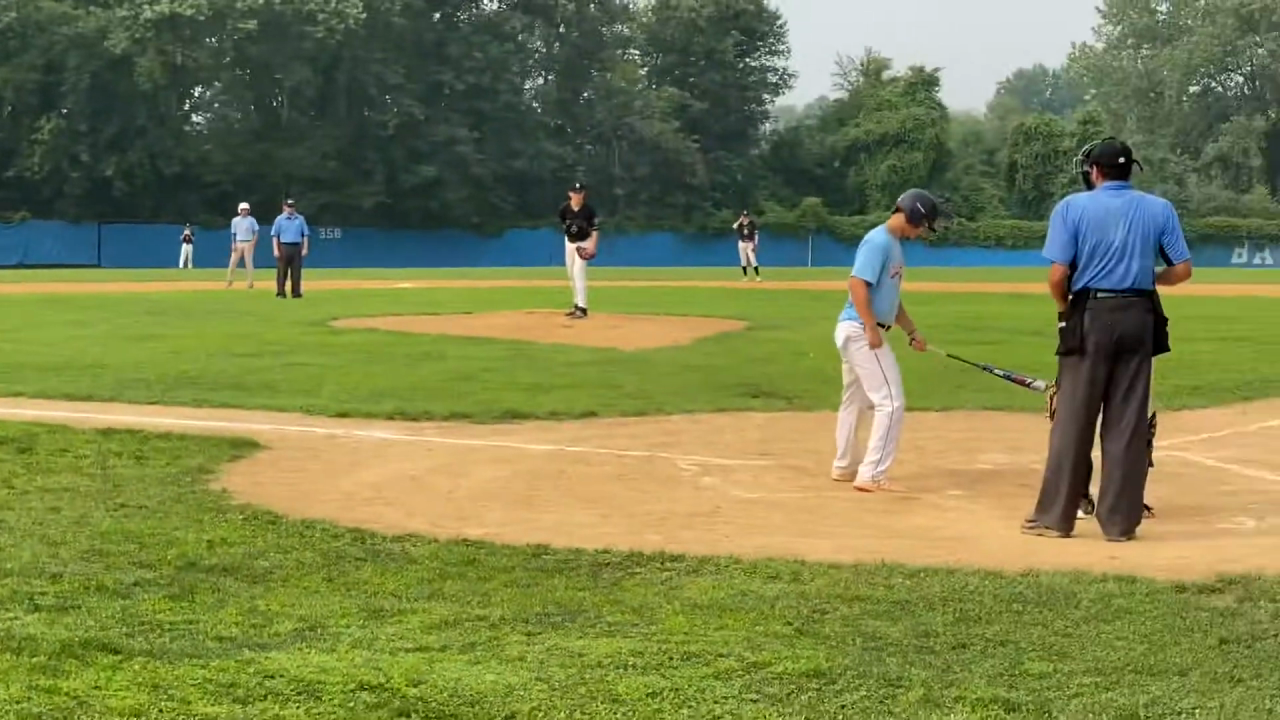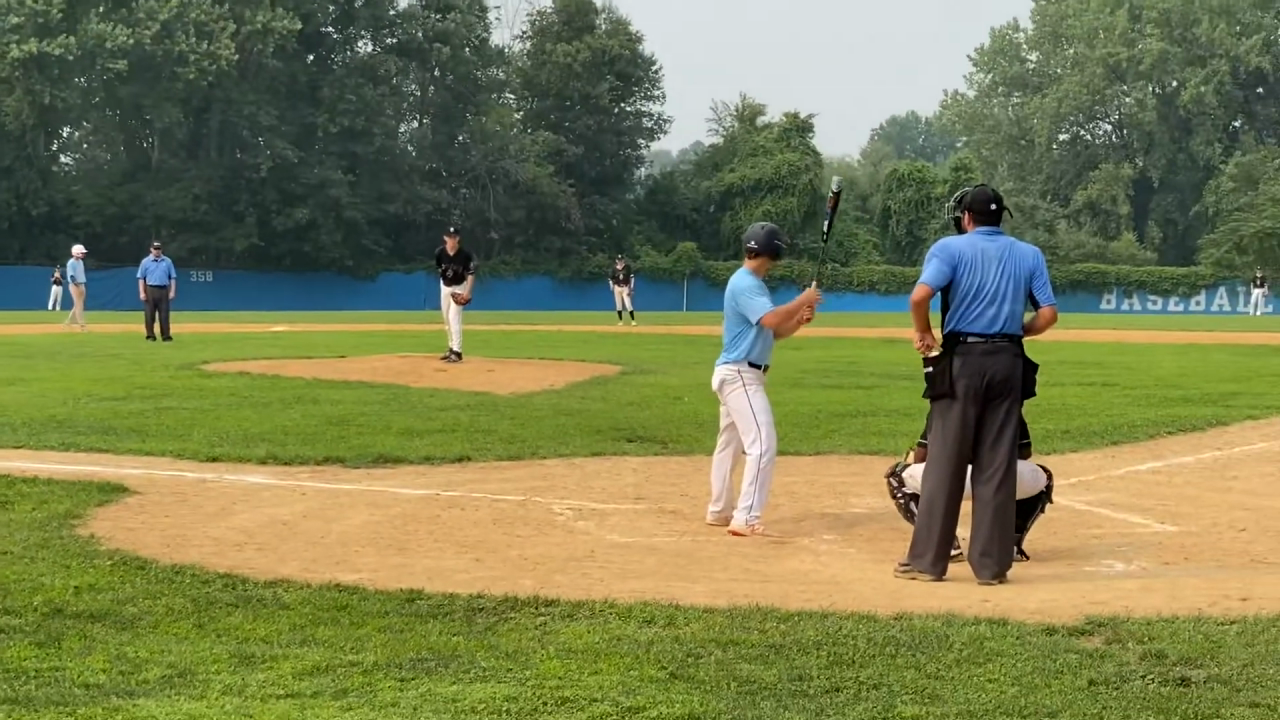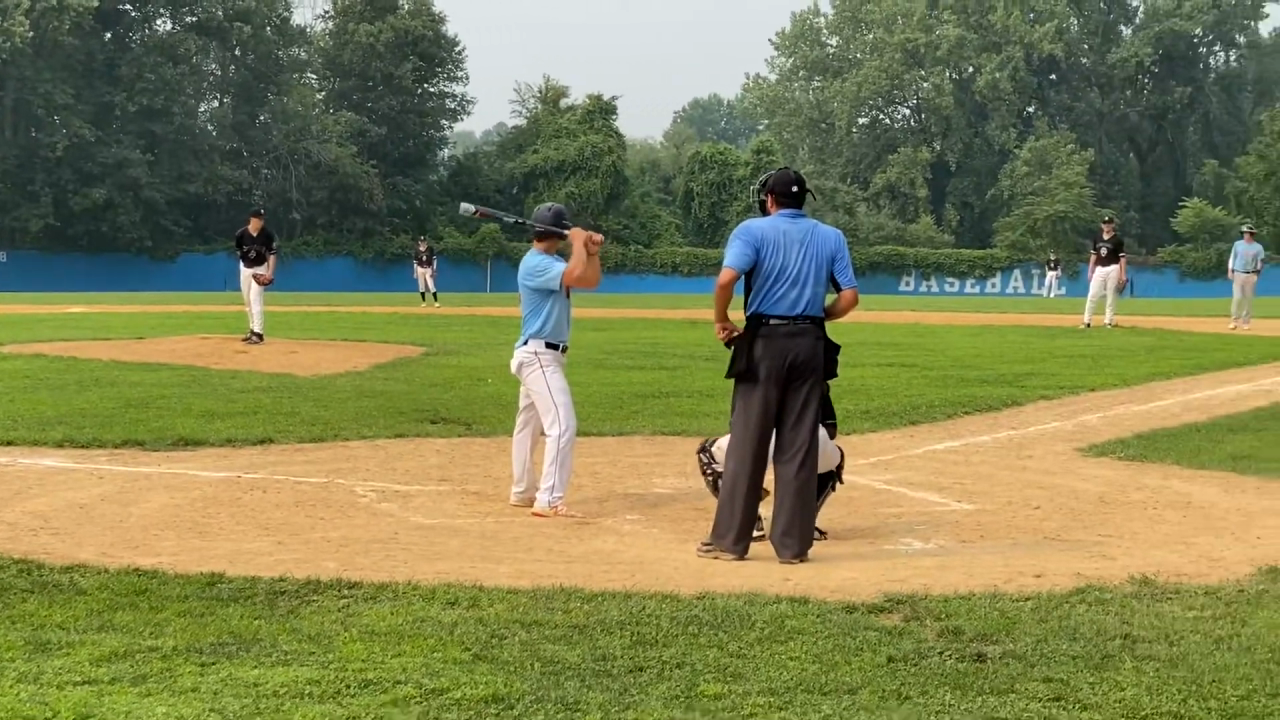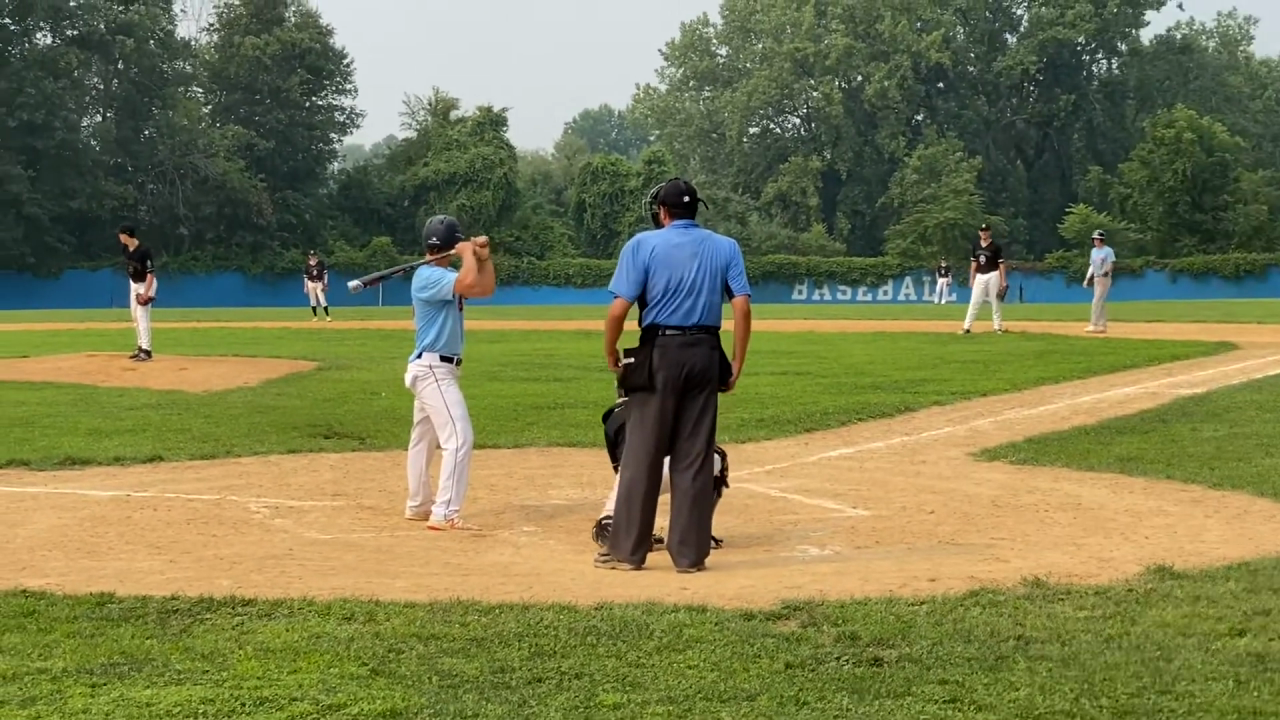
dt=1s
person 1, frame 1
left shoulder: (1072, 206)
right shoulder: (1161, 209)
left elbow: (1057, 276)
right elbow: (1183, 271)
left wrist: (1065, 306)
left hip: (1091, 316)
right hip: (1139, 317)
left knee: (1073, 420)
right knee: (1129, 423)
left ankle: (1054, 515)
right ankle: (1120, 519)
person 1, frame 2
left shoulder: (950, 247)
right shoulder: (1030, 254)
left elbow: (920, 296)
right elbow: (1048, 314)
left wrist: (923, 332)
left hip: (963, 359)
right hip: (1008, 362)
left knee: (945, 461)
right knee: (998, 465)
left ankle: (927, 560)
right ankle: (992, 563)
person 1, frame 3
left shoulder: (752, 229)
right shoulder: (832, 237)
left elbow: (726, 279)
right elbow: (849, 297)
left wrist: (721, 319)
left hip: (765, 341)
right hip: (809, 344)
left knee: (747, 442)
right knee: (799, 446)
left ankle: (729, 540)
right ankle: (793, 543)
person 1, frame 4
left shoulder: (643, 244)
right shoulder: (726, 247)
left elbow: (618, 309)
right elbow: (742, 307)
left wrist: (611, 352)
right wrist: (737, 361)
left hip: (659, 353)
right hip: (705, 354)
left knee: (642, 456)
right knee: (695, 457)
left ankle: (626, 550)
right ankle: (690, 553)
person 2, frame 1
left shoulder: (894, 245)
right shoulder: (879, 241)
left elbow: (891, 298)
right elbow: (857, 284)
left wrist: (911, 331)
right wrist: (871, 328)
left hip: (855, 331)
right hip: (861, 332)
left knee: (854, 400)
right knee: (890, 402)
left ankle: (844, 466)
right ankle: (871, 474)
person 2, frame 2
left shoulder: (754, 283)
right shoulder: (744, 283)
left elbow: (776, 331)
right elbow: (772, 320)
left wrist: (800, 318)
right wrist: (802, 299)
left hip: (737, 374)
right hip: (740, 374)
left knee: (729, 444)
right knee: (762, 445)
left ankle: (719, 510)
right ankle: (745, 519)
person 2, frame 3
left shoulder: (552, 263)
right shoulder: (535, 264)
left elbow: (589, 281)
right elbow: (576, 274)
left wrist: (592, 251)
right wrist: (578, 243)
left hip: (540, 354)
right hip: (539, 355)
left knee: (529, 424)
right knee: (562, 426)
left ankle: (523, 492)
right ankle: (548, 501)
person 2, frame 4
left shoulder: (443, 276)
right shoulder: (428, 277)
left elbow: (485, 288)
right elbow: (469, 283)
left wrist: (483, 256)
right wrist: (468, 254)
left hip: (433, 368)
right hip: (434, 368)
left knee: (424, 439)
right knee: (459, 438)
left ankle: (418, 505)
right ankle: (444, 514)
